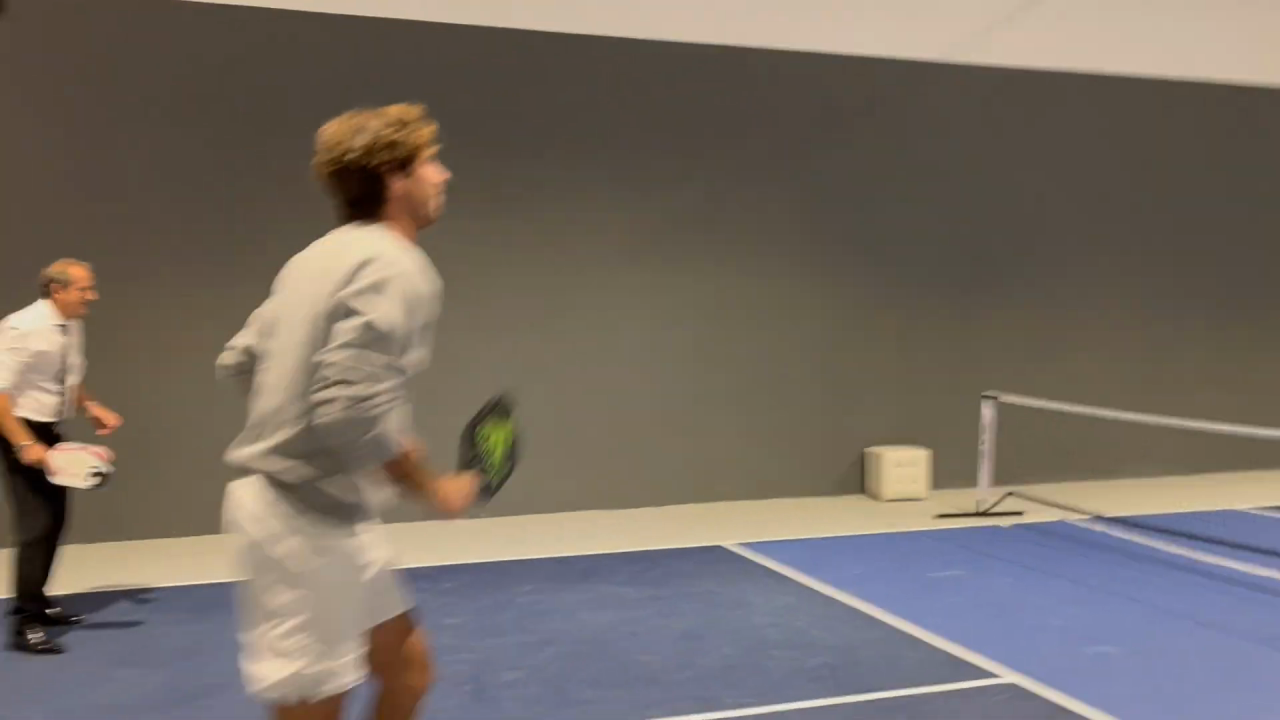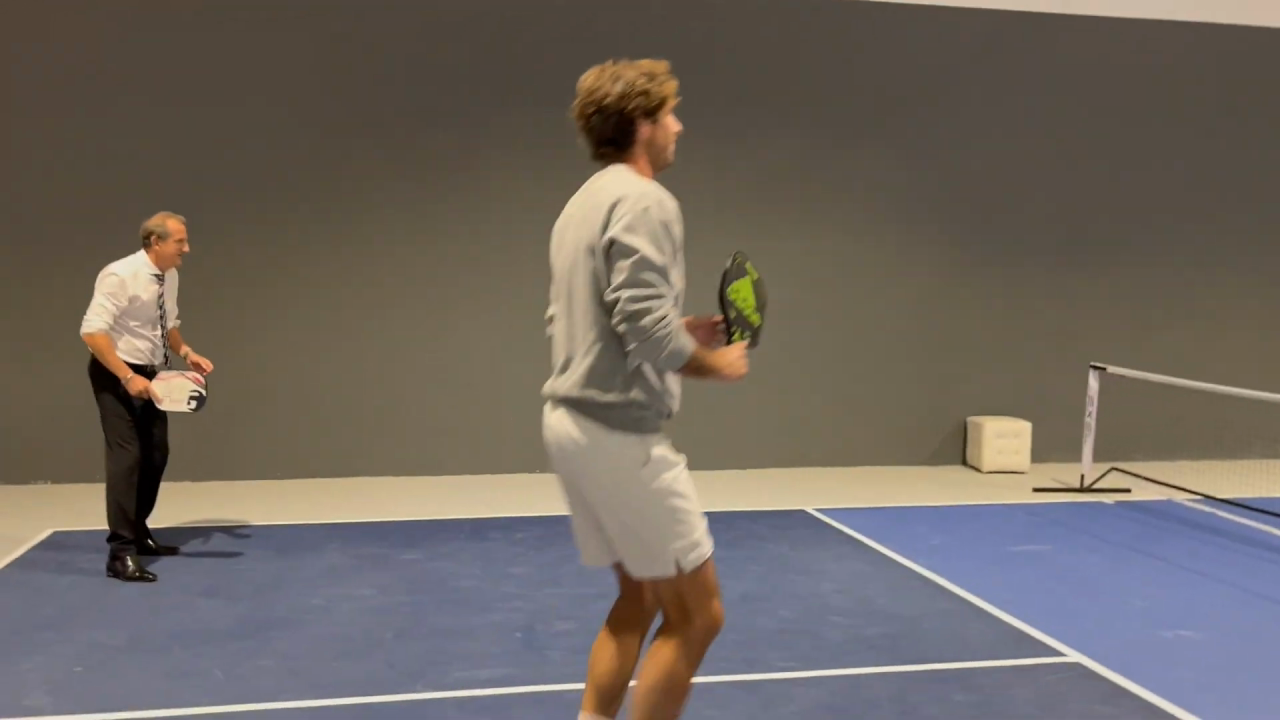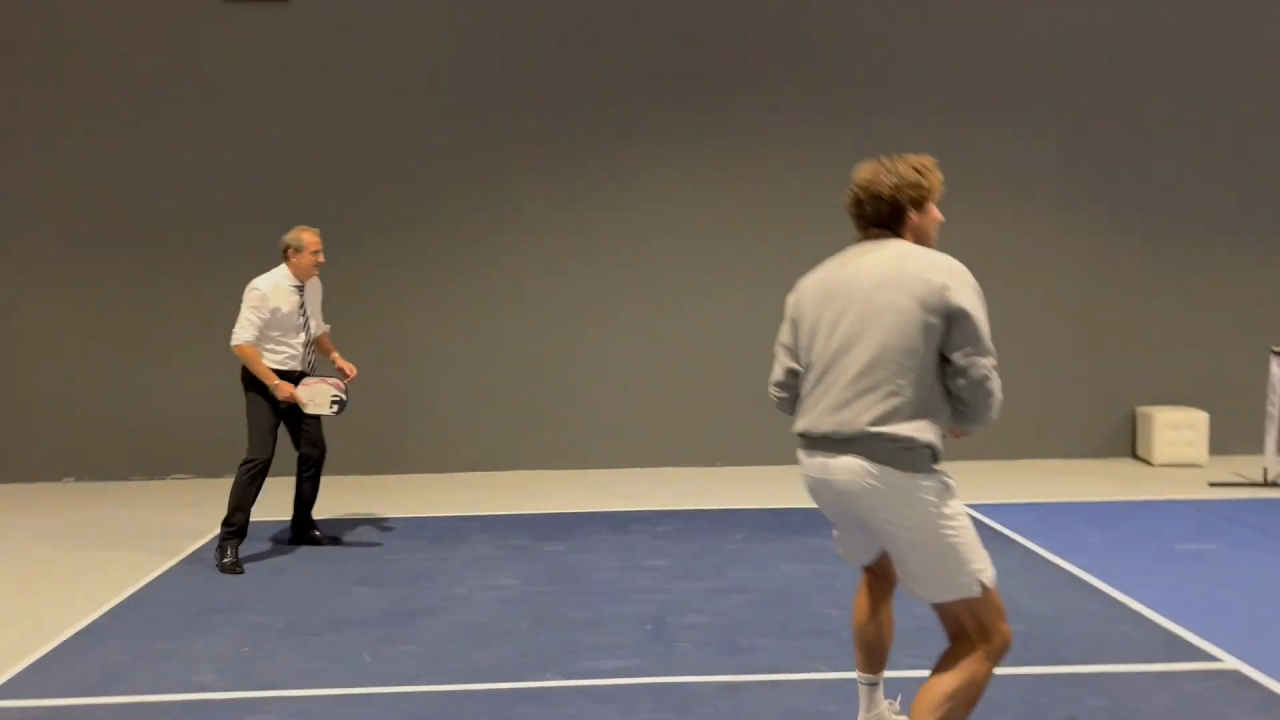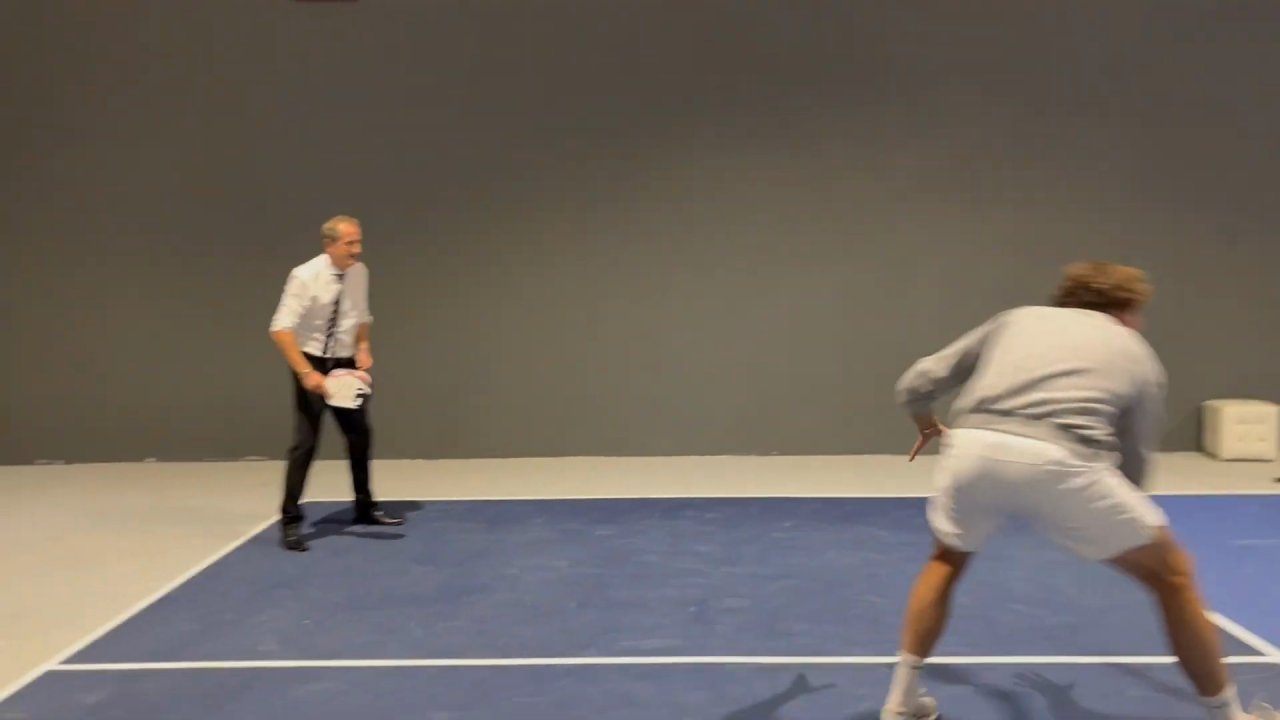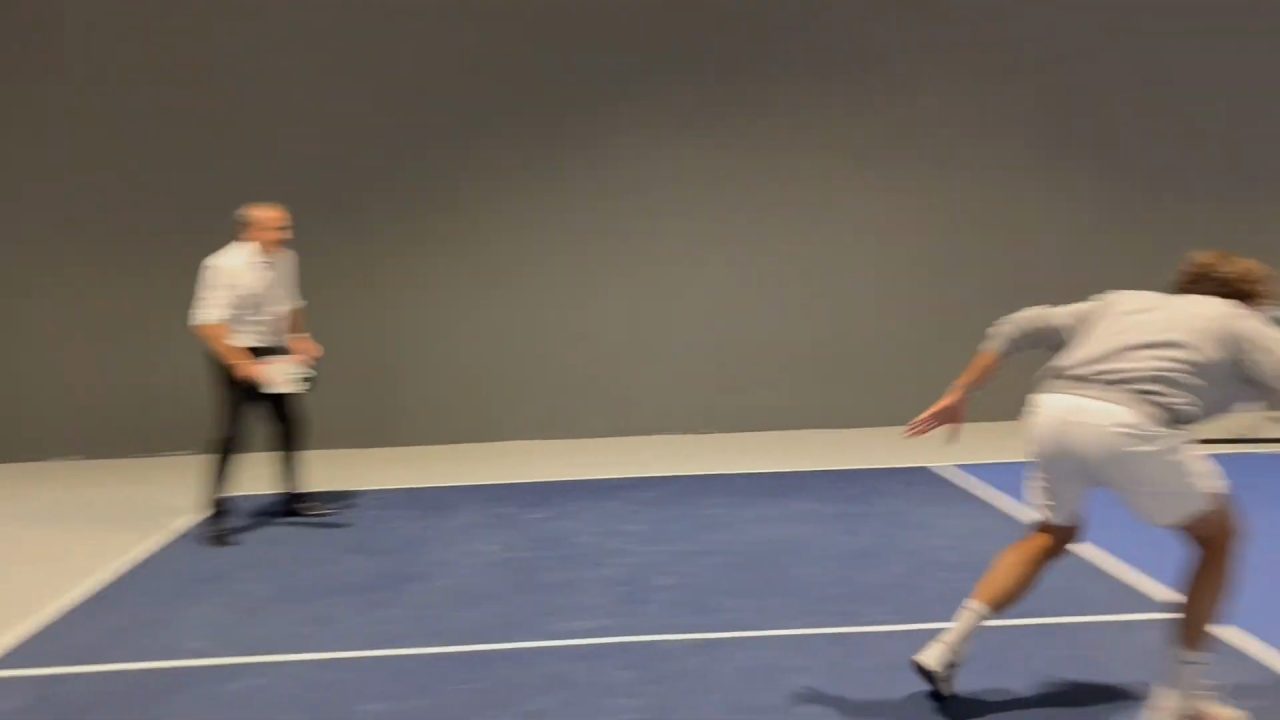
dt=0.4s
person 1, frame 1
left shoulder: (317, 260)
right shoulder: (396, 271)
left elbow: (238, 363)
right elbow: (354, 413)
right wrist: (429, 485)
left hip: (306, 507)
right hip: (305, 517)
left knee: (409, 669)
person 1, frame 2
left shoulder: (580, 207)
right shoulder: (642, 201)
right elbow: (647, 330)
left wrist: (684, 333)
right wrist: (714, 362)
left hip: (572, 422)
right hip: (617, 431)
left knee: (638, 595)
right knee: (697, 616)
person 1, frame 3
left shoulder: (813, 282)
right shoulder: (948, 278)
left elbow: (781, 389)
right elbow: (981, 403)
right wrist: (941, 420)
left hip: (822, 466)
right hip: (900, 475)
left knee: (881, 574)
right knee: (981, 639)
person 1, frame 4
left shoulder: (1015, 320)
right shoulder: (1137, 355)
left elbow: (916, 386)
right elbow: (1130, 470)
left wrist: (927, 426)
left hip: (974, 447)
right hip: (1057, 463)
left knee: (946, 561)
right knee: (1171, 579)
person 1, frame 5
left shoulder: (1121, 305)
left elbow: (1027, 327)
left wrist: (958, 394)
left hip: (1066, 418)
right hip: (1134, 428)
left knee: (1050, 537)
right knee: (1219, 540)
left ankle: (947, 650)
person 2, frame 1
left shoulder: (73, 328)
left wrist: (92, 407)
left hip: (50, 431)
left knee: (54, 517)
right knee: (37, 521)
left ankle: (35, 601)
person 2, frame 2
left shoulder: (170, 277)
right shoulder: (120, 275)
right elbow: (92, 331)
left wrist: (185, 351)
right wrist: (128, 377)
left hip: (151, 375)
right hip: (116, 375)
left knee: (156, 455)
right knee: (125, 457)
left ankle: (138, 534)
right ankle: (121, 552)
person 2, frame 3
left shoulder: (314, 286)
right shoulder: (263, 288)
right elbow: (241, 342)
left wrist: (335, 357)
right wrist: (275, 384)
left hip: (299, 379)
right hip: (265, 380)
left knee: (314, 450)
right knee: (260, 456)
left ankle: (302, 526)
right ankle: (229, 539)
person 2, frame 4
left shoulder: (359, 273)
right shoulder: (305, 276)
right elbow: (281, 328)
left wrist: (363, 348)
right wrist: (306, 373)
left hip: (346, 366)
right hip: (313, 366)
left knee: (360, 435)
right knee: (306, 441)
left ankle: (365, 506)
right ankle: (291, 522)
person 2, frame 5
left shoulder: (284, 259)
right shoulder: (225, 264)
right elbow: (206, 321)
left wrist: (300, 337)
right wrist: (240, 362)
left hip: (272, 353)
right hip: (235, 356)
left knee: (290, 422)
right knee: (231, 433)
left ankle: (293, 498)
right ankle: (216, 514)
